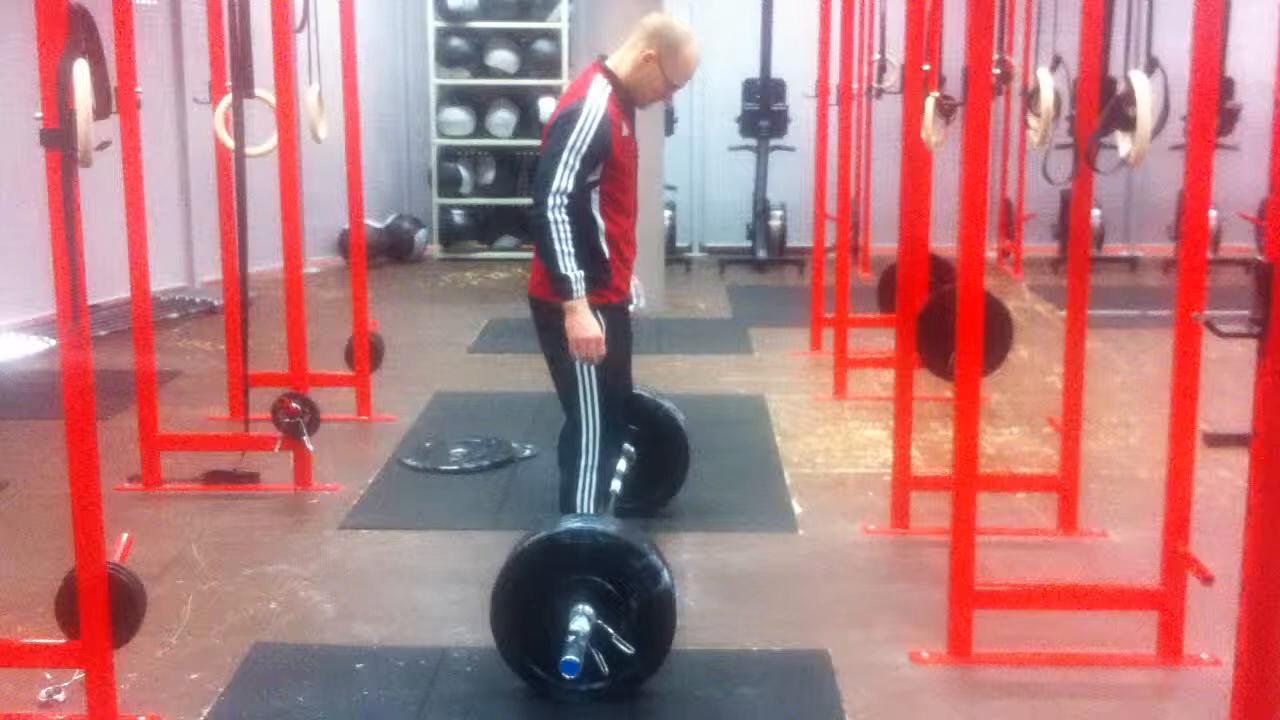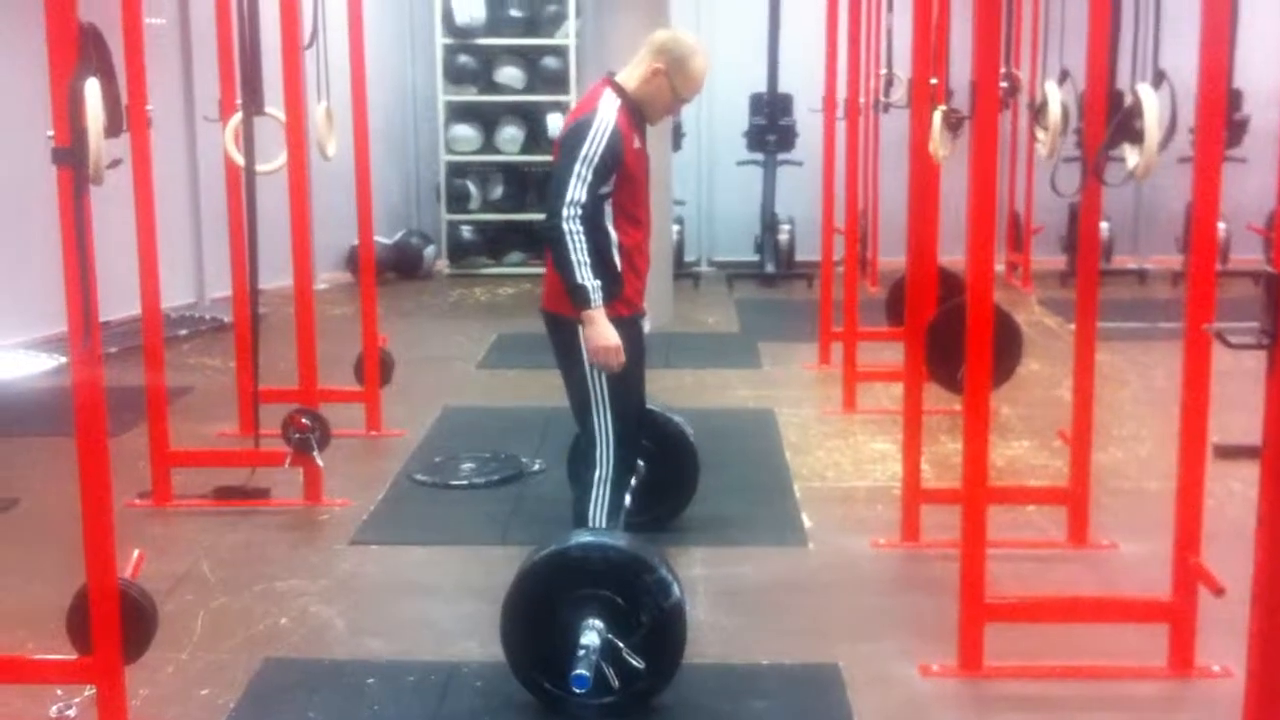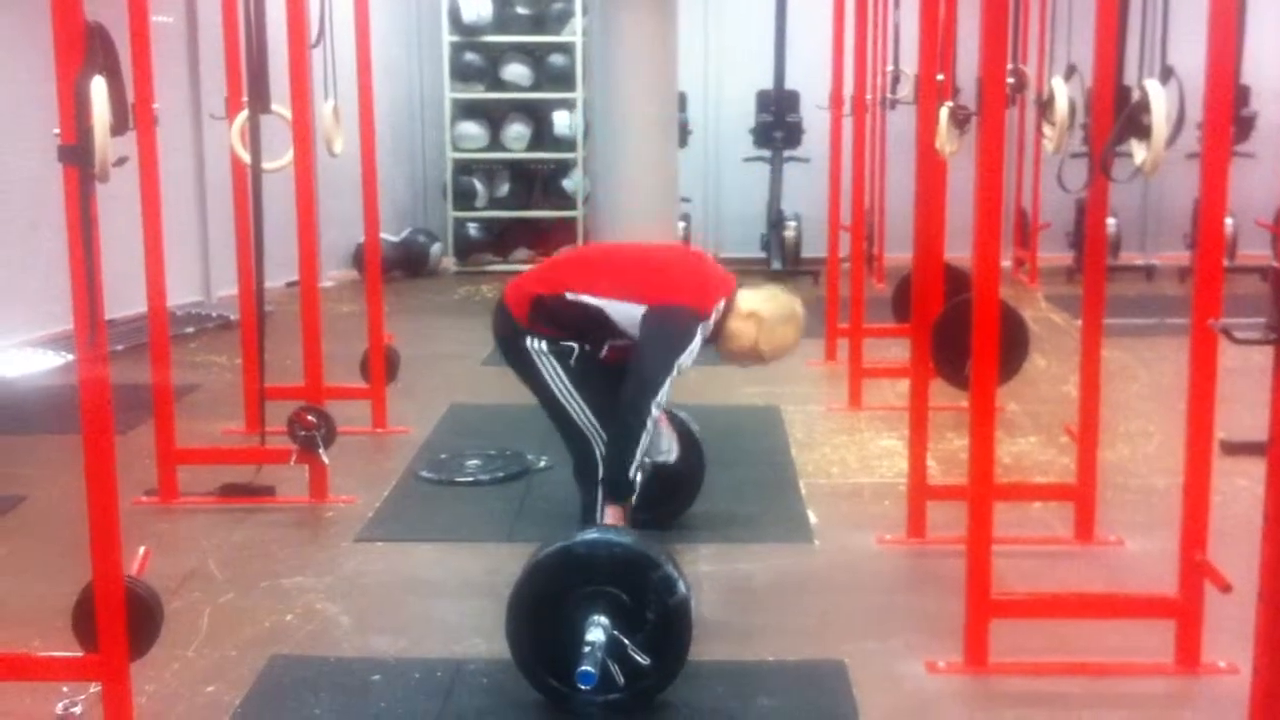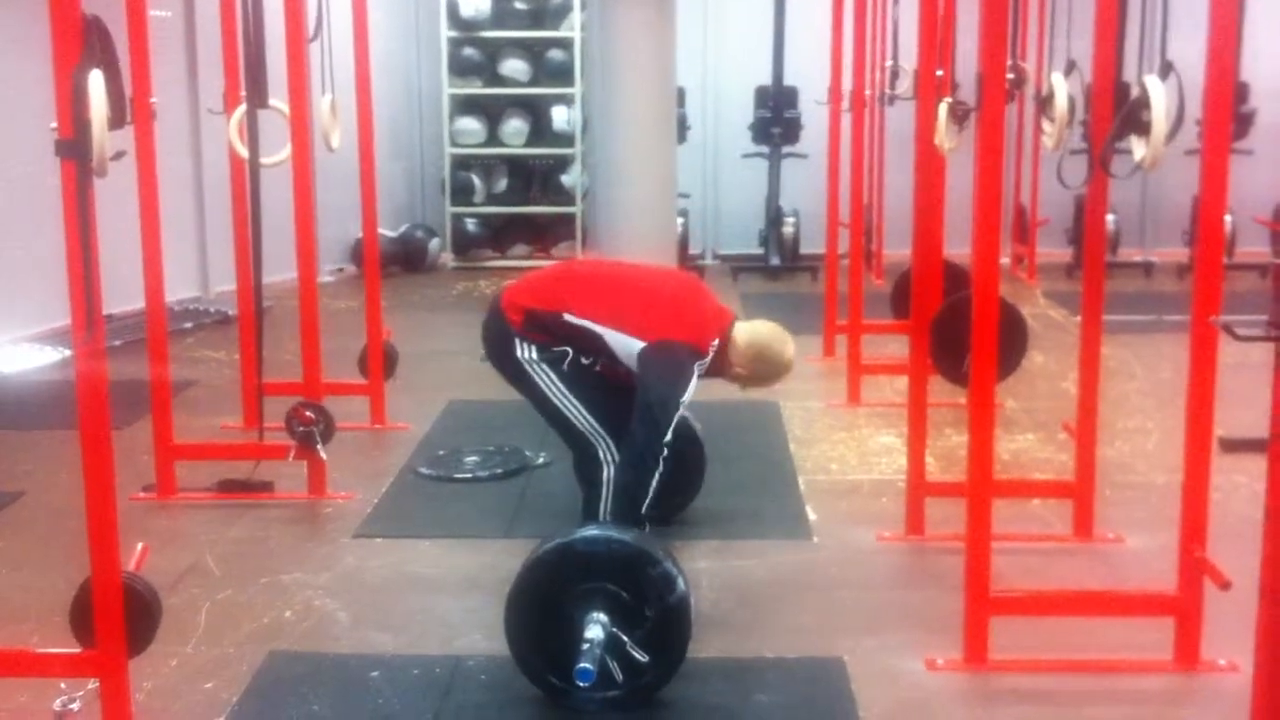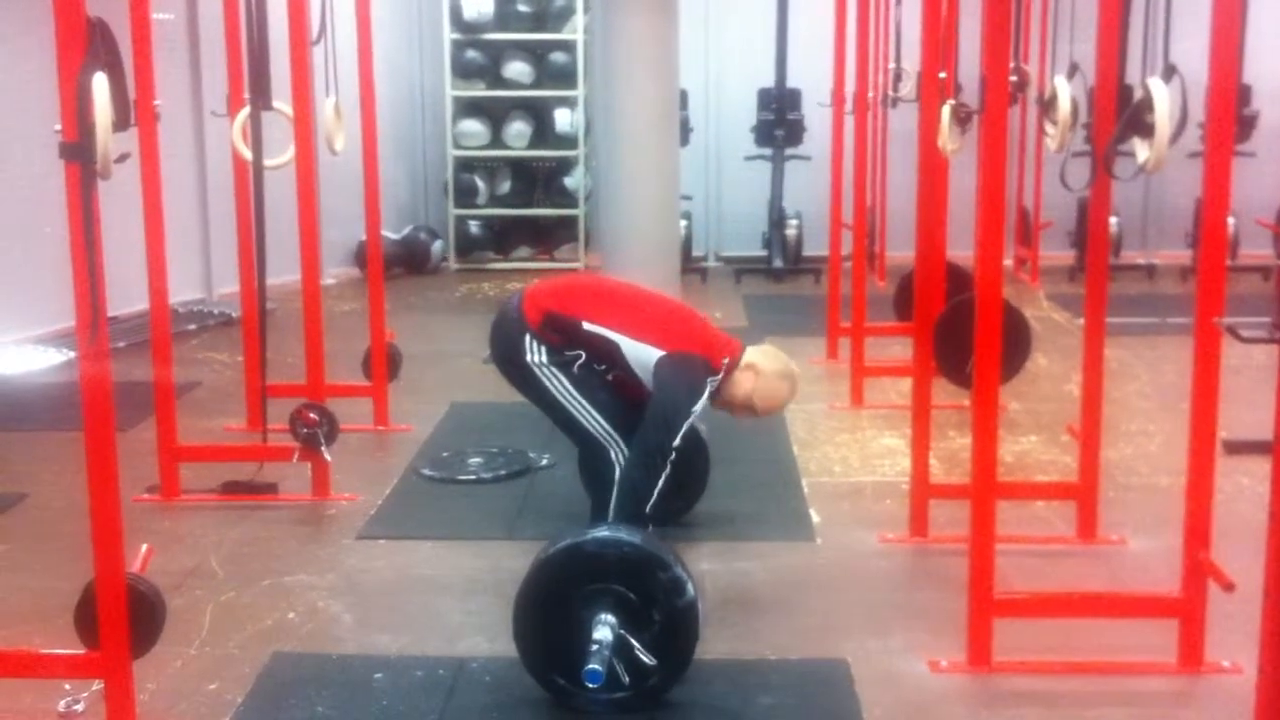
dt=1s
person 1, frame 1
left shoulder: (614, 101)
right shoulder: (590, 109)
right elbow: (550, 208)
left wrist: (621, 271)
right wrist: (575, 306)
left hip: (603, 294)
right hip: (578, 304)
left knee: (612, 414)
right knee: (592, 426)
left ankle: (595, 522)
person 1, frame 2
left shoulder: (623, 117)
right shoulder: (600, 122)
right elbow: (565, 221)
right wrist: (593, 315)
left hip: (617, 308)
right hip: (592, 315)
left knee: (627, 430)
right knee: (607, 439)
left ankle: (608, 536)
person 1, frame 3
left shoulder: (713, 288)
right shoulder: (690, 318)
right elbow: (636, 409)
left wrist: (657, 411)
right wrist: (615, 505)
left hip: (559, 308)
right hip: (530, 321)
left knee: (619, 413)
right knee: (602, 445)
person 1, frame 4
left shoulder: (704, 317)
right shoulder: (679, 357)
right elbow: (645, 449)
left hip: (542, 310)
right hip: (519, 328)
left knee: (626, 422)
right knee: (606, 451)
person 1, frame 5
left shoulder: (710, 351)
right shoulder: (692, 373)
right elbow: (650, 457)
left hip: (551, 318)
right hip: (527, 334)
left knee: (632, 432)
right knee: (618, 452)
